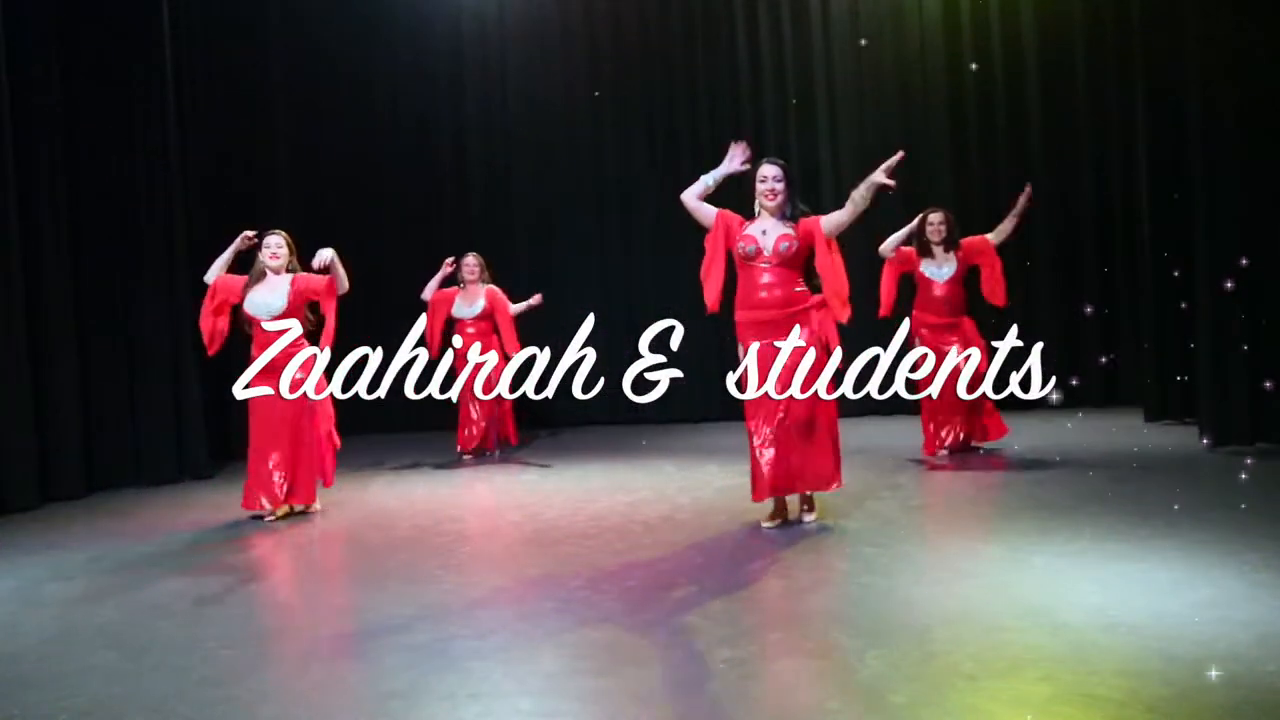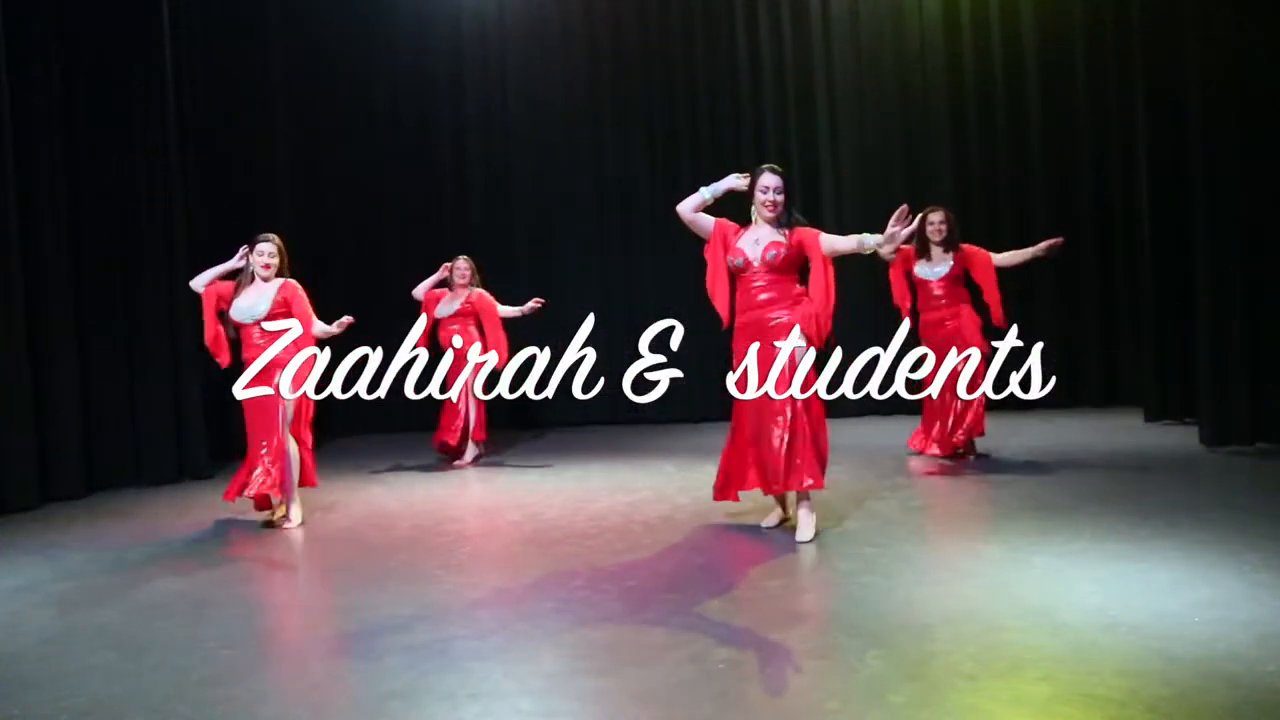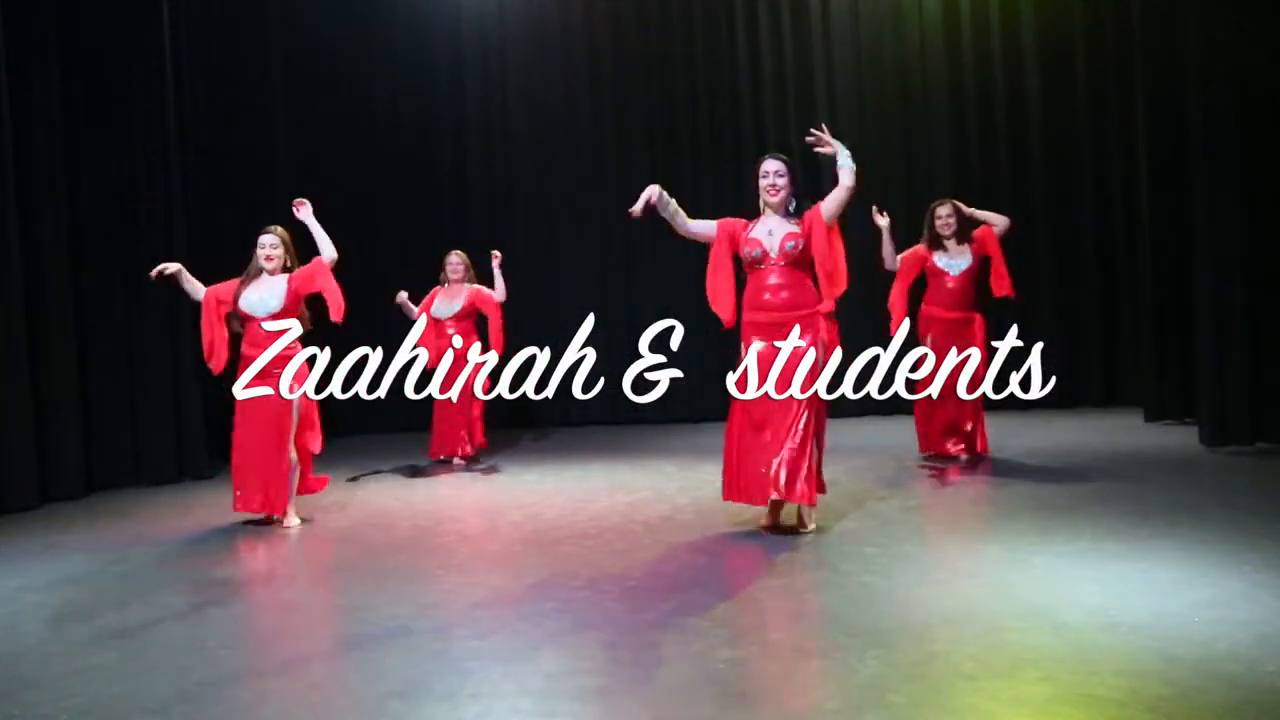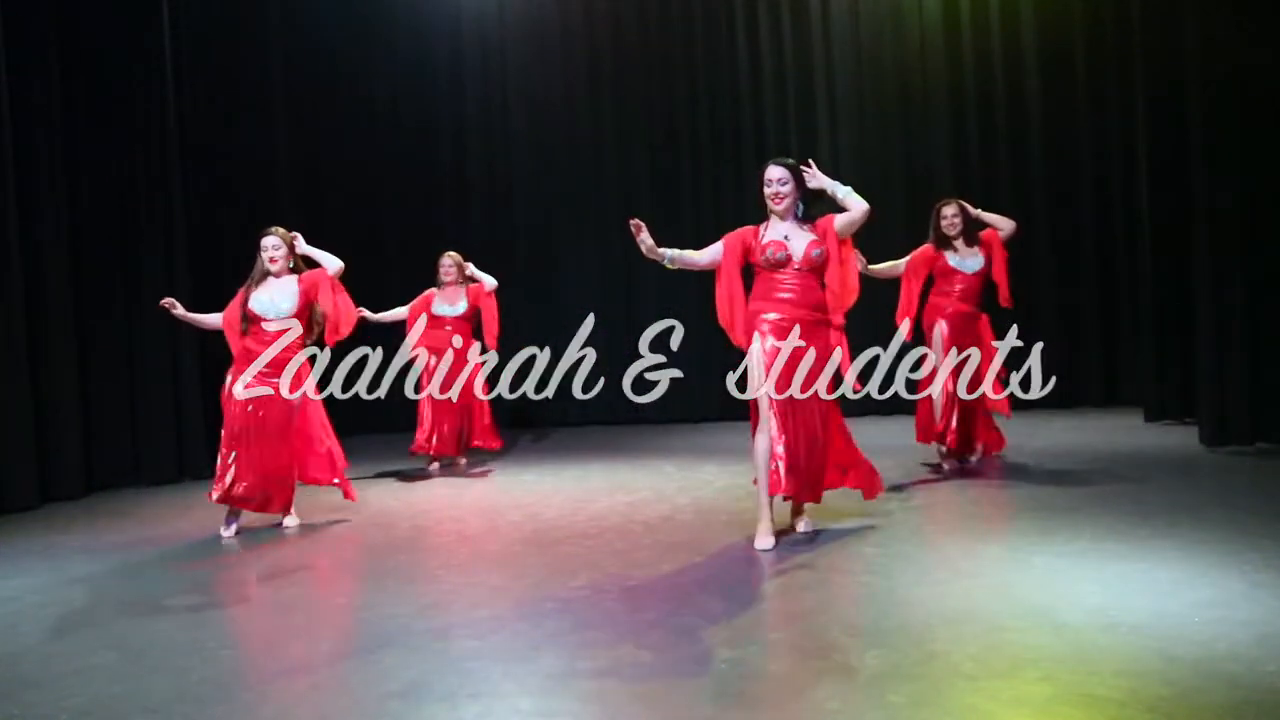
dt=0.5s
person 1, frame 1
left shoulder: (804, 227)
right shoulder: (735, 227)
left elbow: (848, 214)
right elbow: (688, 199)
left wrist: (871, 183)
right wrist: (724, 170)
left hip: (798, 328)
right hip: (754, 332)
left knee: (804, 407)
right knee: (764, 415)
left ankle: (807, 493)
right ankle: (777, 500)
person 1, frame 2
left shoulder: (798, 236)
right shoulder: (729, 234)
left elbow: (844, 243)
right elbow: (684, 210)
left wrist: (883, 240)
right wrist: (724, 186)
left hip: (790, 328)
right hip: (749, 335)
left knee: (792, 408)
right knee: (757, 417)
left ankle: (805, 504)
right ankle: (780, 501)
person 1, frame 3
left shoulder: (810, 222)
right shoulder: (739, 230)
left elbow: (848, 185)
right elbow: (687, 227)
left wrist: (837, 150)
right wrist: (659, 199)
left hip: (804, 330)
right hip: (759, 333)
left knee: (801, 413)
right knee: (757, 415)
left ankle: (803, 503)
right ankle: (771, 500)
person 1, frame 4
left shoulder: (821, 230)
right shoulder: (750, 236)
left elbow: (862, 210)
right elbow: (701, 258)
left wrist: (826, 184)
right wrist: (657, 252)
left hip: (813, 335)
right hip: (768, 332)
left knee: (810, 420)
right knee: (771, 418)
left ankle: (801, 506)
right ankle: (765, 519)
person 2, frame 1
left shoulder: (300, 281)
right shoulder: (249, 286)
left elbow: (340, 287)
right elbow: (211, 280)
left wrist: (333, 261)
right wrist: (234, 249)
left hip: (297, 367)
right hip: (262, 372)
left knee: (303, 434)
right knee: (268, 435)
left ankle: (309, 495)
right ankle: (281, 499)
person 2, frame 2
left shoulder: (288, 287)
right shoulder: (236, 290)
left elbow: (311, 325)
right elbow: (197, 285)
left wrist: (332, 329)
right wrist: (232, 265)
left hip: (286, 368)
right hip: (254, 374)
left knee: (280, 431)
right knee: (263, 439)
left ankle: (293, 502)
right ankle: (279, 500)
person 2, frame 3
left shoulder: (295, 282)
right shoulder: (242, 285)
left elbow: (329, 257)
right elbow: (204, 295)
left wrist: (309, 221)
right wrist: (180, 273)
left hip: (287, 374)
right hip: (252, 375)
left knee: (284, 440)
right knee: (255, 439)
left ankle: (288, 507)
right ankle: (266, 501)
person 2, frame 4
left shoulder: (304, 282)
right shoulder: (251, 288)
left elbow: (337, 267)
right elbow: (224, 320)
left wrist: (305, 249)
right wrist: (185, 315)
left hip: (289, 374)
right hip: (249, 374)
left knee: (285, 443)
right knee: (239, 438)
left ankle: (286, 506)
right ankle: (234, 510)
person 3, frame 1
left shoulder: (962, 249)
right shoulder: (913, 256)
left elbow: (997, 236)
right elbow: (884, 251)
left wrist: (1018, 210)
right wrist: (911, 228)
left hip: (957, 325)
right hip: (925, 329)
left knee: (968, 376)
right knee: (934, 384)
left ankle: (968, 433)
right ankle: (941, 440)
person 3, frame 2
left shoulder: (962, 253)
right shoulder: (912, 255)
left elbow: (1000, 259)
right elbow: (884, 251)
left wrist: (1036, 250)
left hip: (959, 323)
right hip: (930, 326)
left ankle: (965, 439)
right ankle: (941, 441)
person 3, frame 3
left shoulder: (975, 242)
right shoulder: (925, 251)
left elbow: (1004, 223)
right elbow: (892, 264)
left wrist: (970, 211)
right wrist: (885, 231)
left hip: (966, 323)
right hip: (935, 323)
left knee: (967, 382)
right knee: (935, 382)
left ankle: (963, 443)
right ankle: (937, 442)
person 3, frame 4
left shoulder: (982, 243)
right shoulder: (932, 250)
left elbow: (1010, 227)
right elbow: (900, 267)
left wrist: (976, 213)
right wrist: (868, 269)
left hip: (973, 322)
right hip: (942, 318)
left knee: (971, 383)
right knee: (944, 376)
left ankle: (967, 444)
right ankle: (944, 442)
person 4, frame 1
left shoulder: (490, 291)
right shoulder: (453, 294)
left elbow: (509, 309)
right elbow: (426, 296)
left wrist: (529, 303)
right wrist: (442, 273)
left hip: (487, 351)
right hip: (463, 354)
left knee: (488, 397)
right knee: (468, 399)
left ankle: (494, 442)
right ankle: (473, 445)
person 4, frame 2
left shoulder: (477, 295)
right shoulder: (442, 295)
left elbow: (497, 310)
right elbow: (417, 294)
left wrist: (523, 309)
right wrist: (438, 275)
left hip: (470, 351)
right hip: (452, 354)
left knee: (467, 394)
right knee: (457, 398)
left ankle: (472, 445)
right ankle: (469, 443)
person 4, frame 3
left shoulder: (475, 291)
right shoulder: (437, 293)
left elbow: (499, 298)
right elbow: (418, 314)
left wrist: (496, 270)
right wrist: (404, 303)
left hip: (467, 355)
right hip: (444, 357)
left knee: (463, 401)
right knee: (445, 402)
left ankle: (462, 450)
right ankle: (452, 446)
person 4, frame 4
left shoulder: (471, 292)
right shoulder: (432, 295)
left elbow: (492, 285)
right elbow: (406, 311)
left wrist: (473, 272)
right wrist: (375, 316)
left hip: (462, 357)
right hip: (435, 357)
left knee: (462, 403)
right knee: (433, 404)
left ankle: (460, 451)
right ankle: (433, 455)
